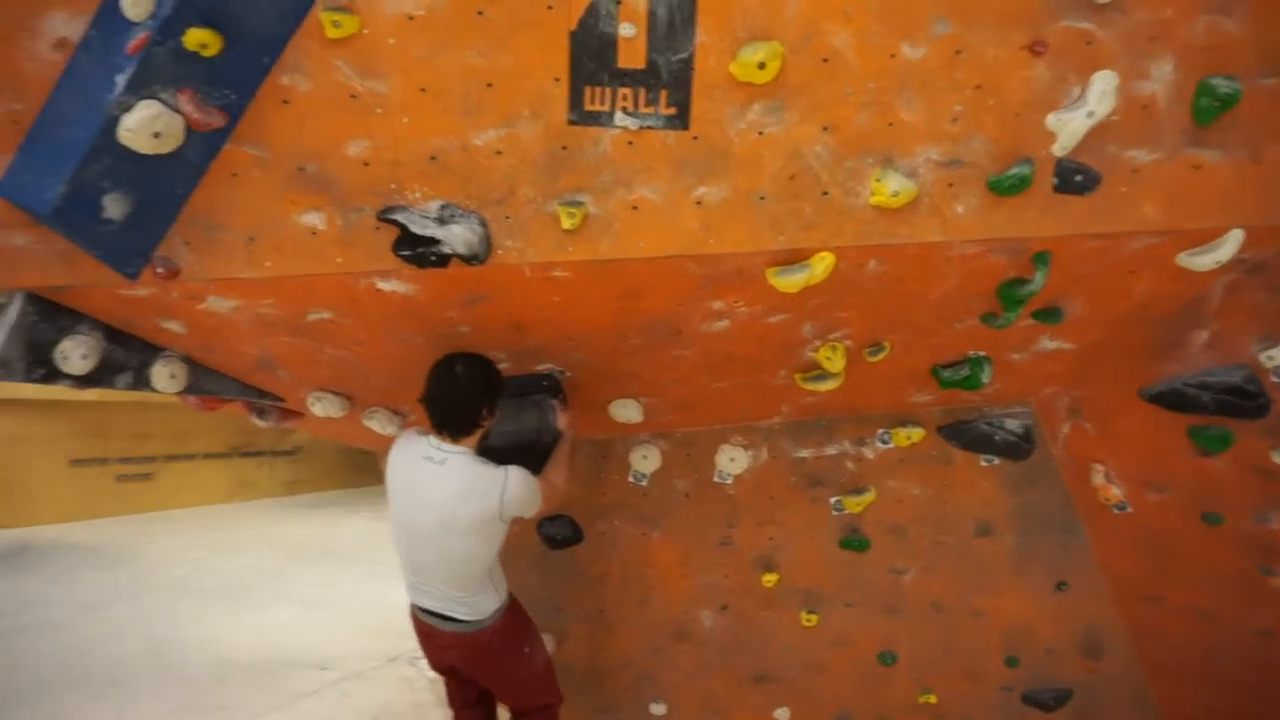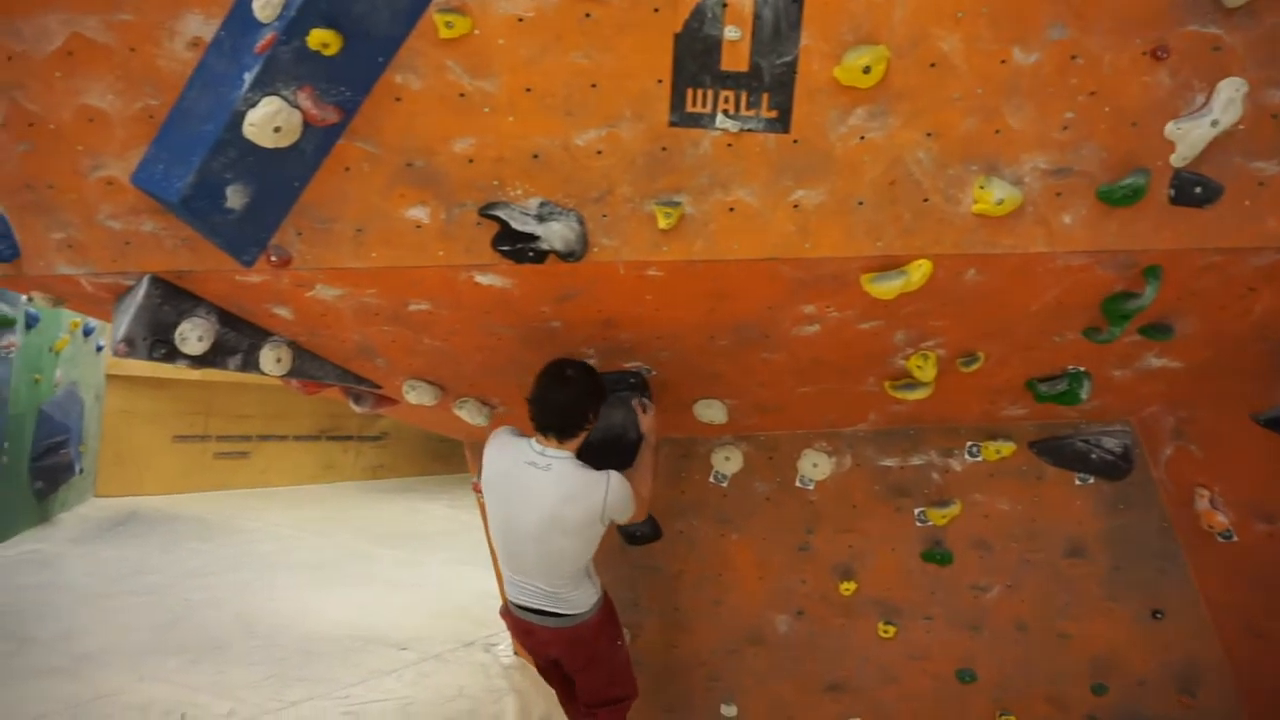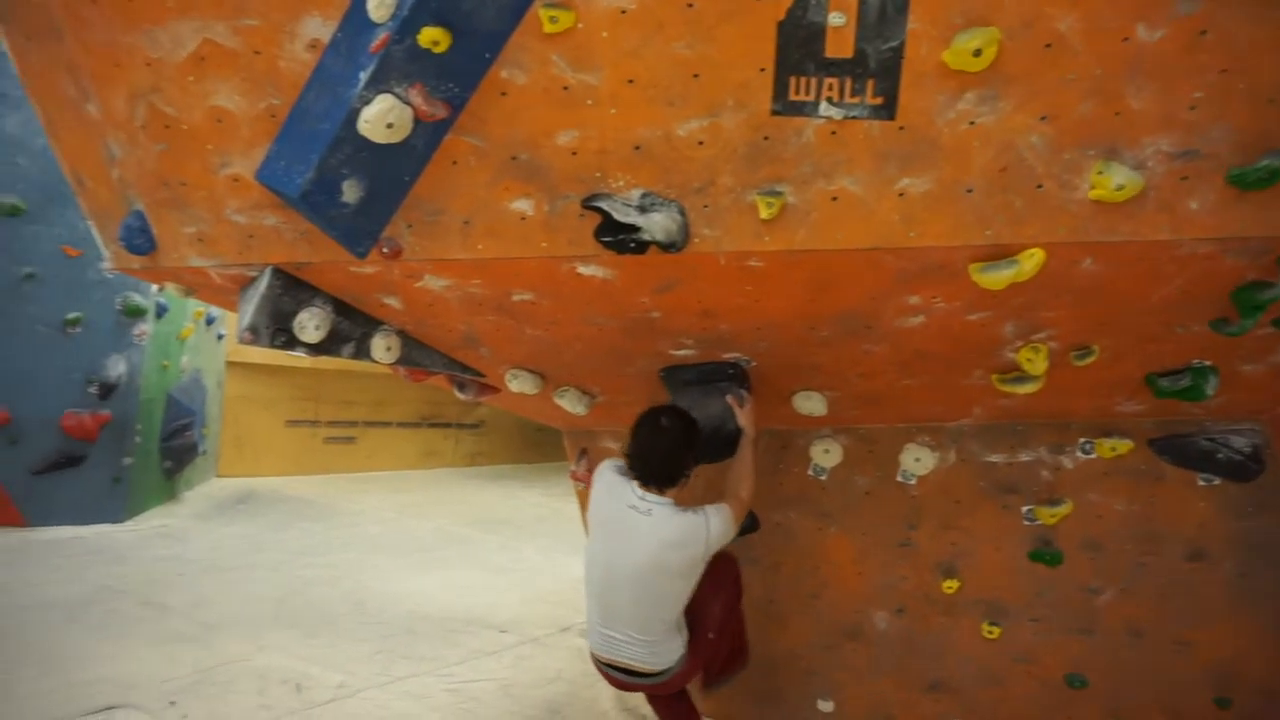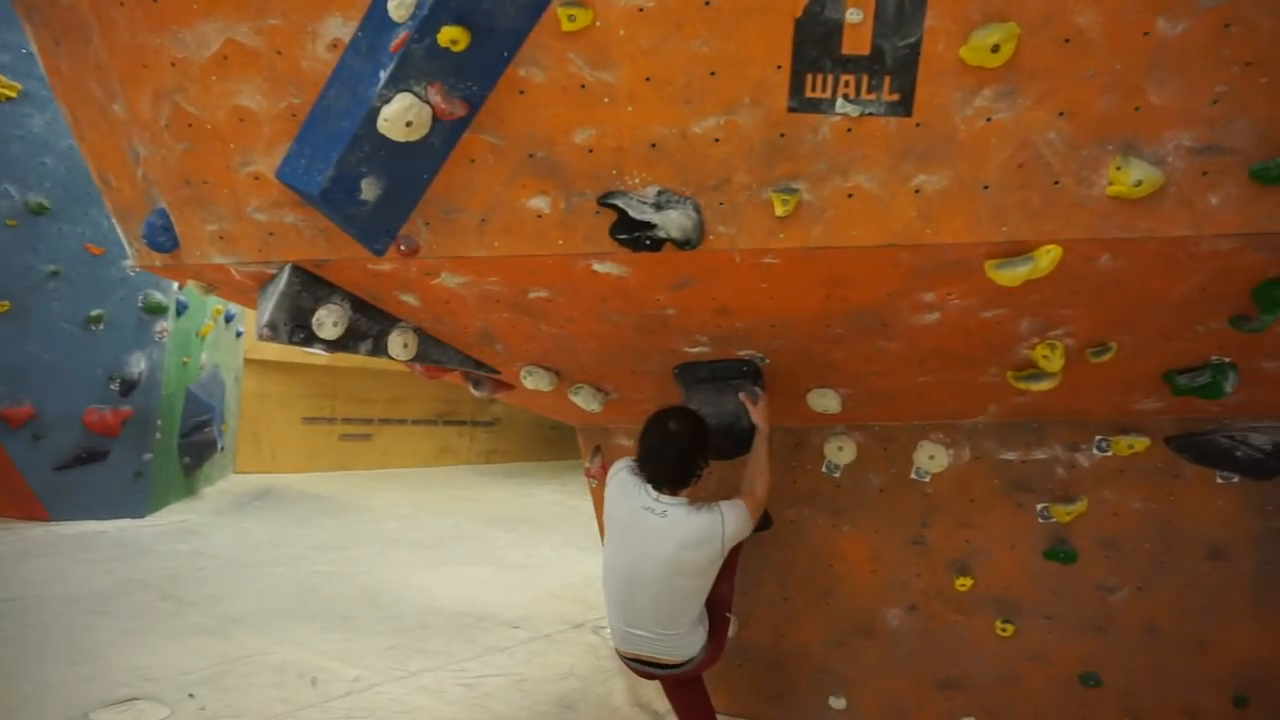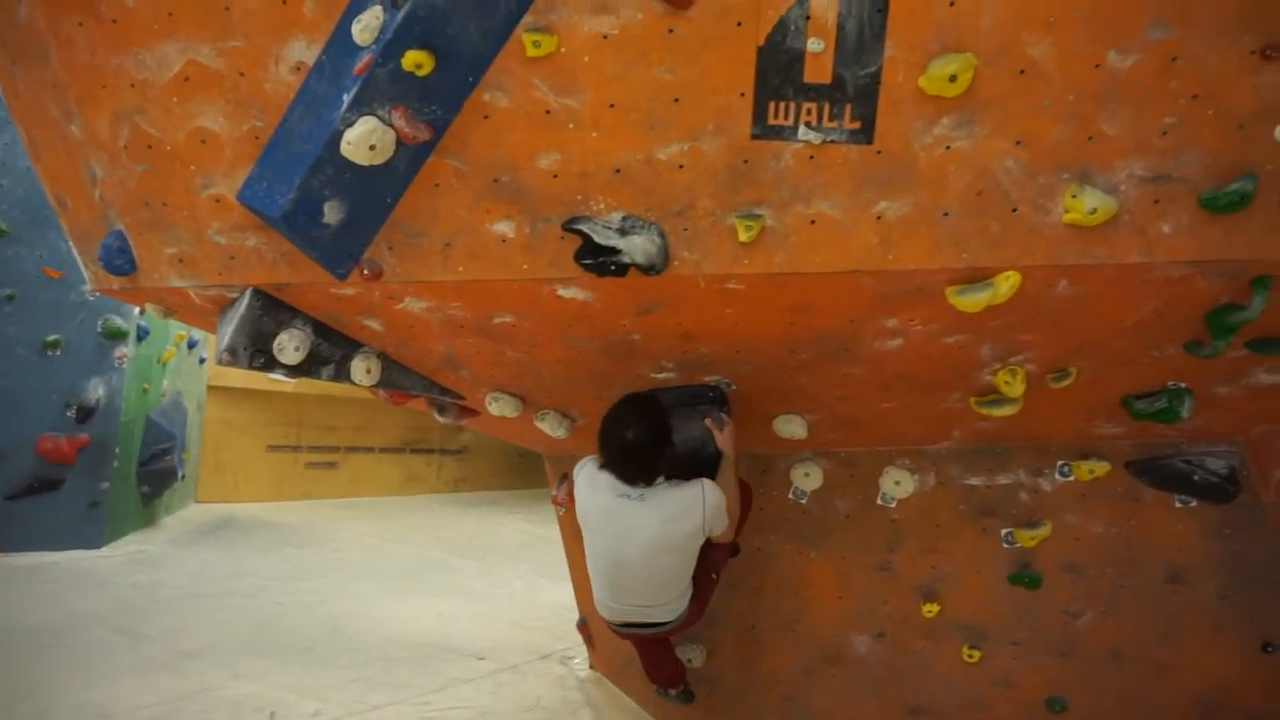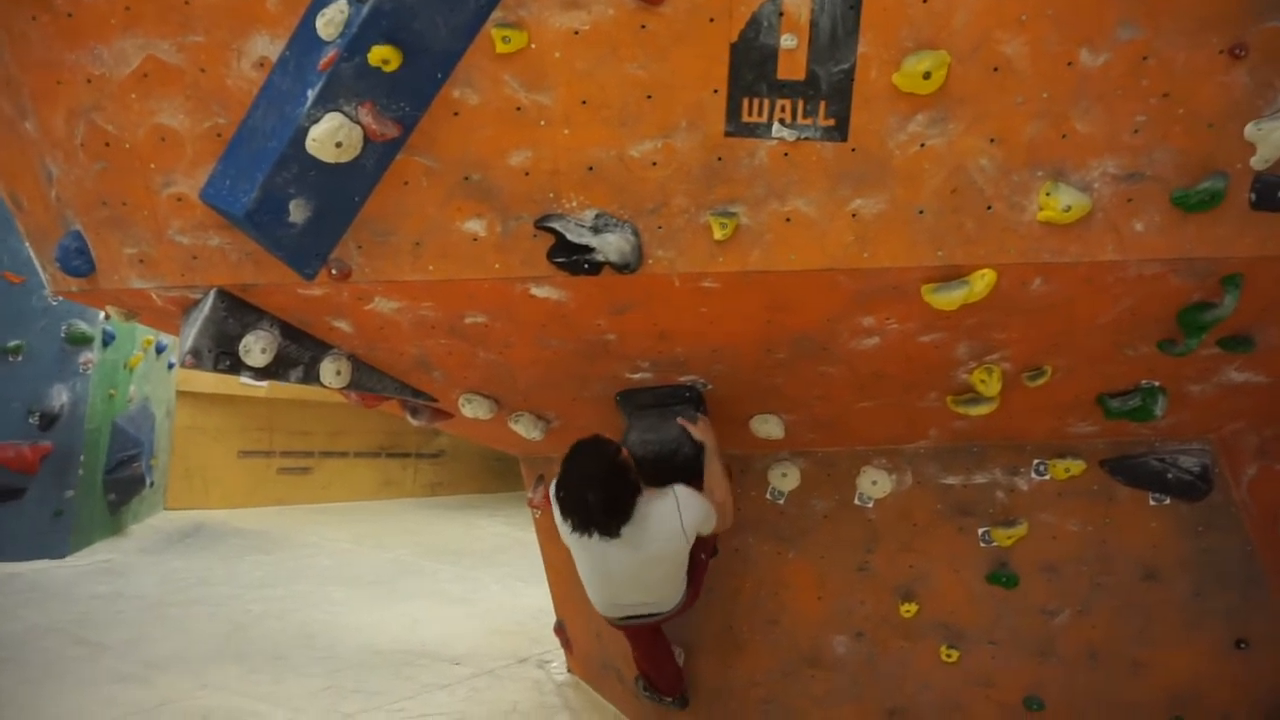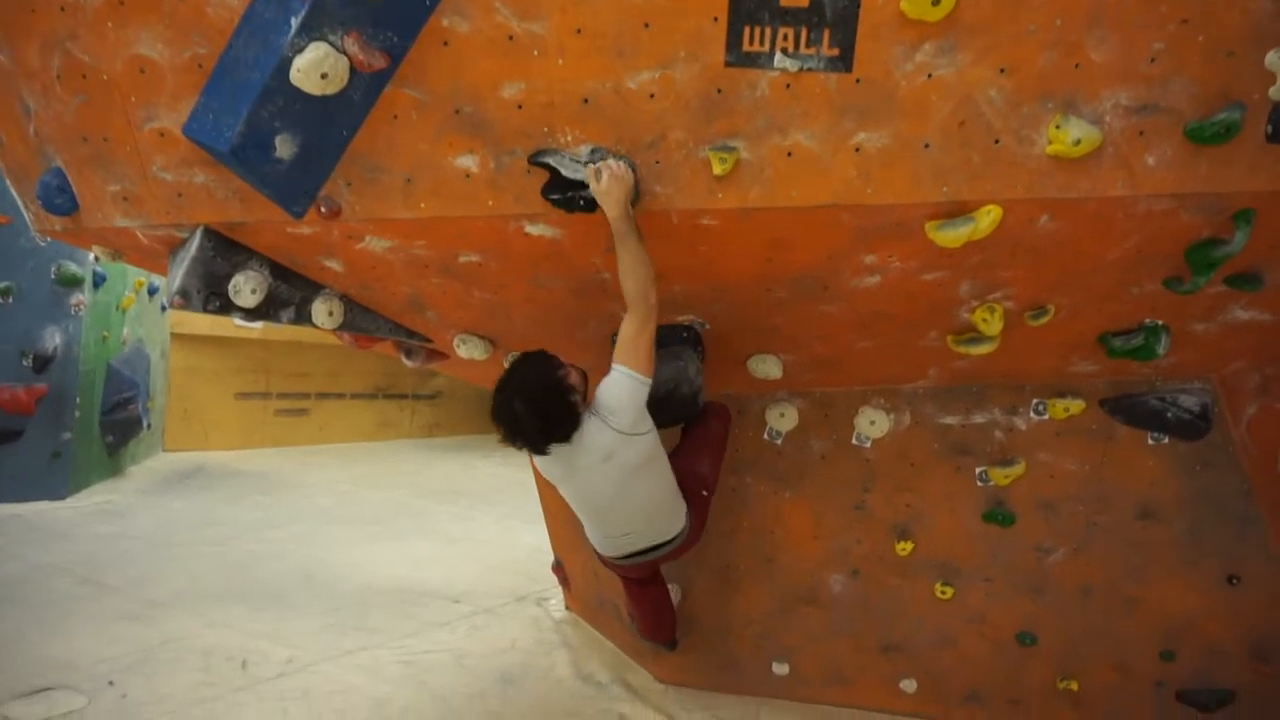
dt=0.5s
person 1, frame 1
left shoulder: (402, 448)
right shoulder: (503, 484)
right elbow: (550, 494)
right wrist: (566, 434)
left hip: (426, 621)
right hip: (485, 628)
person 1, frame 2
left shoulder: (498, 446)
right shoulder: (602, 487)
right elbow: (638, 508)
right wrist: (649, 438)
left hip: (521, 616)
right hip: (578, 621)
left knee: (567, 687)
person 1, frame 3
left shoulder: (605, 481)
right shoulder: (700, 528)
left elbow: (631, 464)
right elbow: (739, 499)
right wrist: (747, 433)
left hip: (604, 662)
right hip: (663, 671)
right knee: (724, 564)
right ankle: (722, 666)
person 1, frame 4
left shoulder: (618, 481)
right shoulder: (714, 525)
left elbow: (651, 460)
right elbow: (754, 496)
right wrist: (762, 430)
left hip: (628, 654)
right hip: (687, 659)
person 1, frame 5
left shoulder: (585, 478)
right shoulder: (699, 498)
right elbow: (727, 529)
right wrist: (728, 452)
left hip: (615, 618)
right hip: (676, 615)
left ankle: (669, 683)
person 1, frame 6
left shoulder: (562, 503)
right shoulder: (678, 508)
right elbow: (723, 517)
right wrist: (709, 445)
left hip: (614, 614)
right hip: (672, 603)
right knee: (721, 471)
left ankle: (666, 688)
person 1, frame 7
left shoulder: (540, 450)
right shoulder: (614, 417)
right elbow: (643, 305)
right wrist: (618, 209)
left hip: (617, 554)
right hip: (678, 531)
left knee: (640, 577)
right knee: (715, 413)
left ankle: (659, 633)
